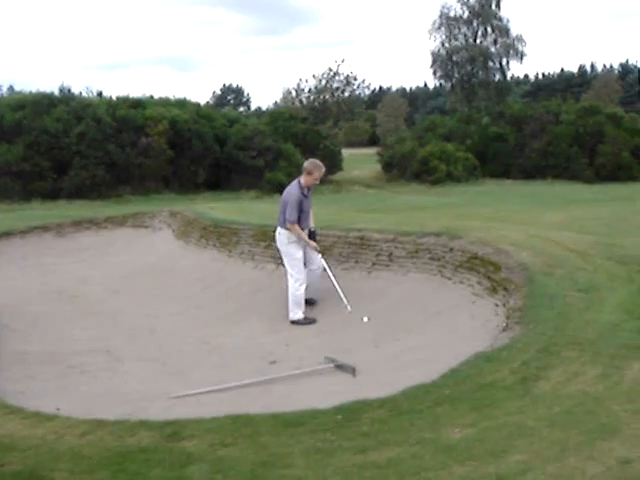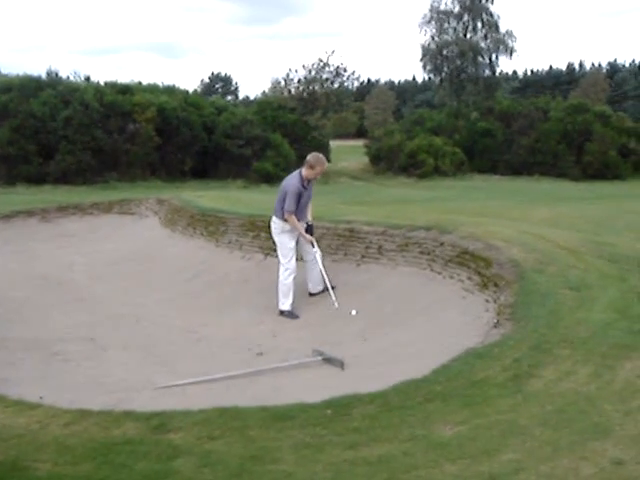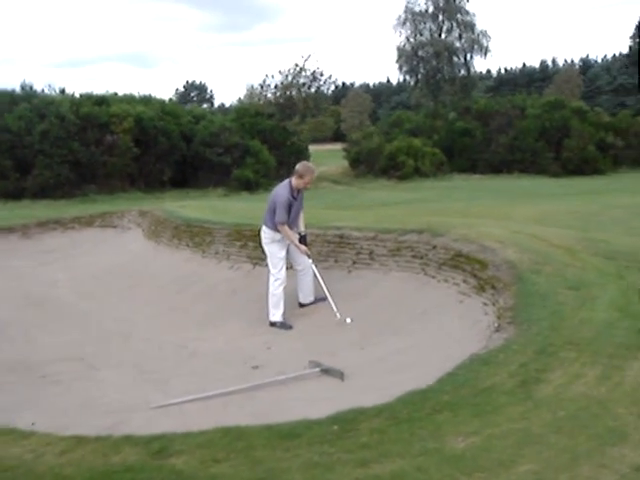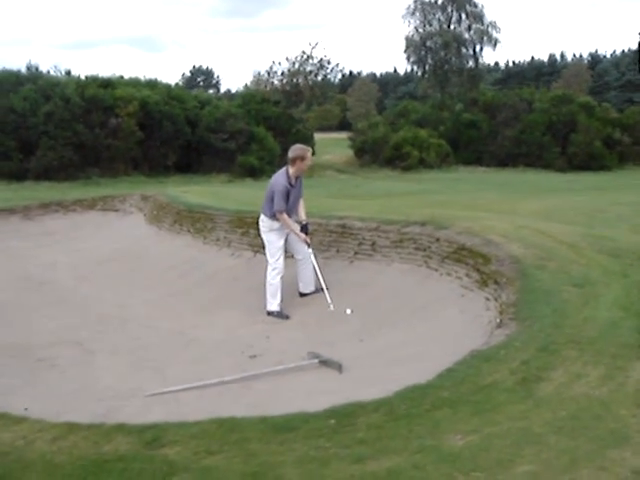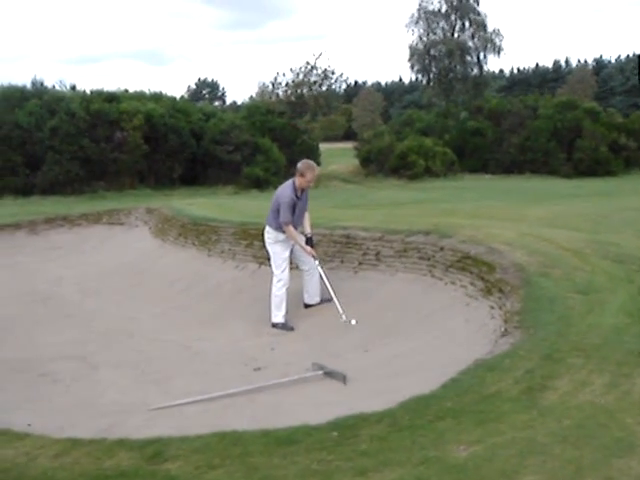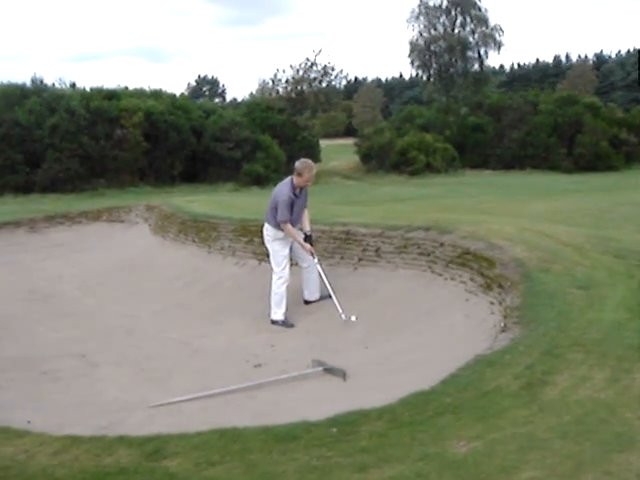
dt=0.7s
person 1, frame 1
left shoulder: (307, 187)
right shoulder: (293, 194)
right elbow: (291, 225)
left wrist: (312, 229)
right wrist: (308, 242)
left hip: (301, 232)
right hip: (288, 237)
left knee: (316, 266)
right knee: (298, 276)
left ankle: (300, 295)
right ankle: (296, 316)
person 1, frame 2
left shoulder: (309, 179)
right shoulder: (293, 185)
right elbow: (288, 215)
left wrist: (309, 222)
right wrist: (303, 235)
left hip: (300, 223)
right hip: (283, 226)
left knee: (313, 255)
right knee: (289, 266)
left ankle: (315, 287)
right ankle: (284, 307)
person 1, frame 3
left shoulder: (299, 189)
right shoulder: (282, 195)
right elbow: (281, 226)
left wrist: (302, 233)
right wrist: (298, 245)
left hip: (289, 232)
right hip: (273, 236)
left knee: (305, 265)
right knee: (279, 276)
left ankle: (306, 299)
right ankle: (275, 317)
person 1, frame 4
left shoulder: (298, 177)
right shoulder: (280, 183)
left elbow: (299, 199)
right elbow: (280, 214)
left wrist: (304, 223)
right wrist: (298, 233)
left hip: (287, 221)
right hip: (272, 224)
left knee: (304, 254)
right knee: (277, 265)
left ankle: (307, 288)
right ankle: (273, 307)
person 1, frame 5
left shoulder: (304, 189)
right shoulder: (286, 195)
left elbow: (304, 212)
right elbow: (286, 226)
left wrist: (308, 235)
right wrist: (303, 246)
left hip: (293, 232)
right hip: (277, 236)
left knee: (310, 264)
right knee: (282, 277)
left ankle: (311, 299)
right ankle: (278, 319)
person 1, frame 6
left shoulder: (302, 186)
right shoulder: (284, 194)
left elbow: (304, 209)
right elbow: (284, 225)
left wrist: (307, 233)
right wrist: (302, 243)
left hip: (292, 229)
right hip: (276, 233)
left knee: (309, 262)
right knee: (282, 275)
left ankle: (311, 296)
right ankle: (277, 316)
